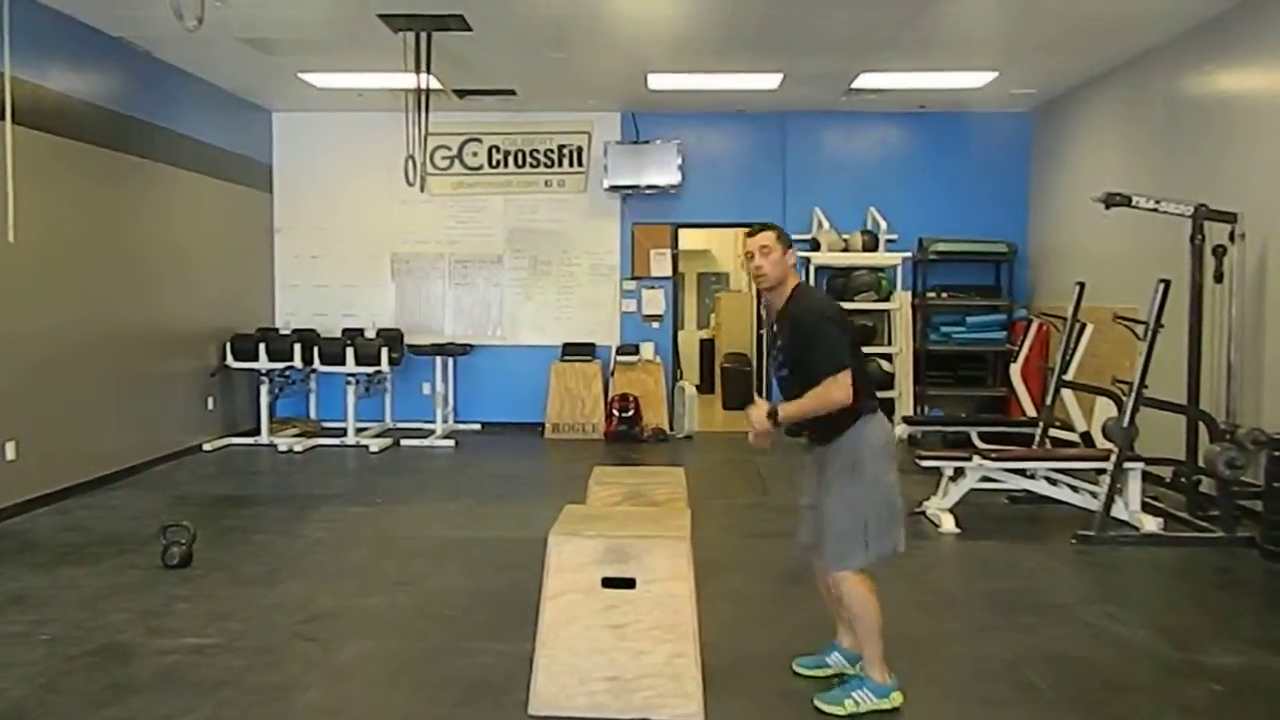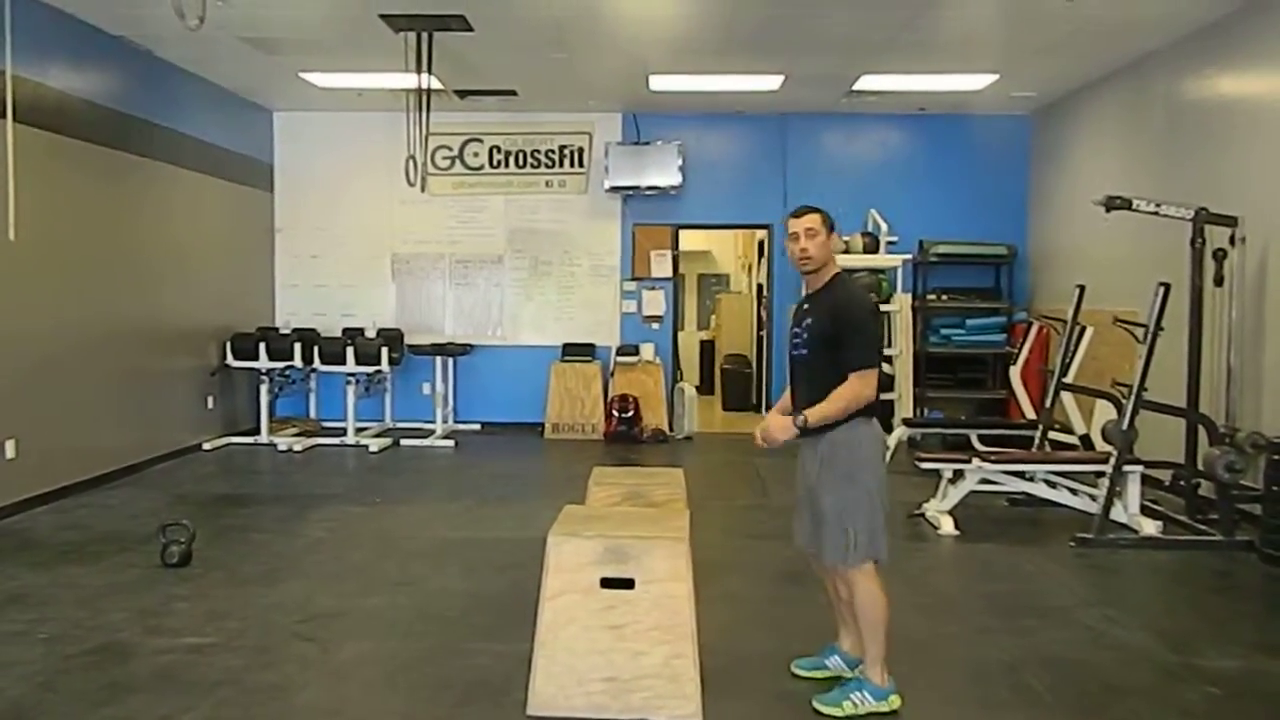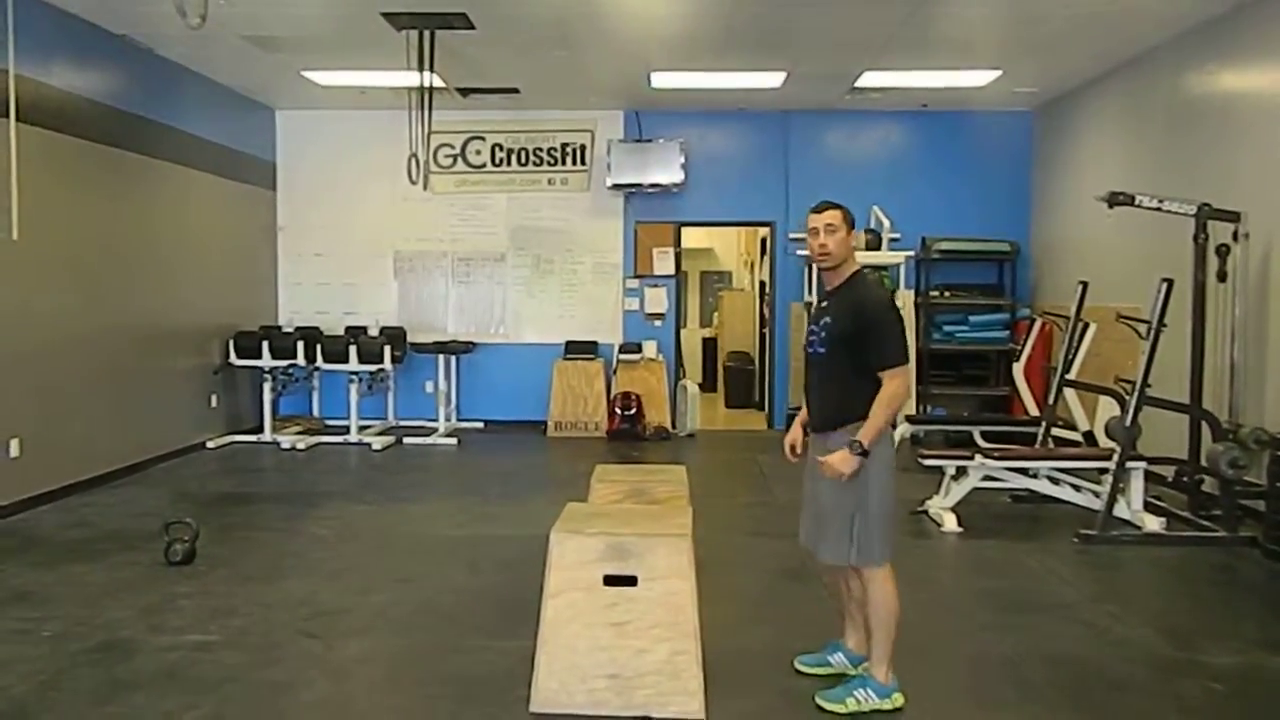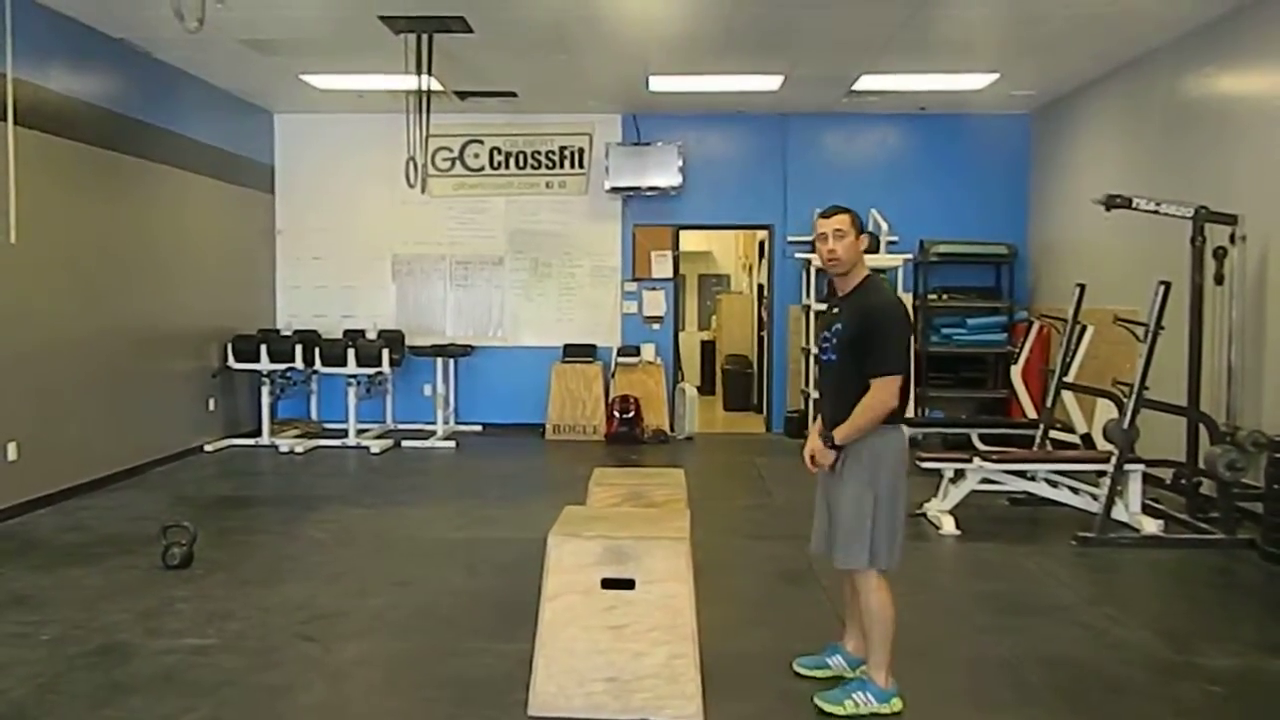
dt=0.3s
person 1, frame 1
left shoulder: (811, 314)
right shoulder: (784, 316)
left elbow: (839, 391)
left wrist: (775, 416)
right wrist: (773, 419)
left hip: (858, 442)
right hip: (832, 442)
left knee: (843, 564)
right knee: (822, 553)
left ankle: (879, 680)
right ankle: (848, 648)
person 1, frame 2
left shoulder: (851, 303)
right shoulder: (807, 303)
left elbow: (863, 387)
left wrist: (798, 423)
right wrist: (778, 412)
left hip: (846, 441)
right hip: (818, 441)
left knee: (856, 562)
right knee: (826, 556)
right ankle: (849, 650)
person 1, frame 3
left shoulder: (871, 301)
right shoulder: (825, 300)
left elbow: (897, 384)
left wrist: (857, 448)
right wrist: (801, 422)
left hip: (857, 445)
right hip: (825, 441)
left knee: (868, 561)
right knee: (831, 554)
left ankle: (881, 680)
right ankle: (853, 646)
person 1, frame 4
left shoulder: (881, 307)
right shoulder: (838, 303)
left elbow: (885, 396)
left wrist: (834, 441)
right wrist: (818, 430)
left hip: (870, 447)
right hip: (844, 445)
left knee: (866, 565)
right knee: (845, 558)
right ankle: (853, 649)
